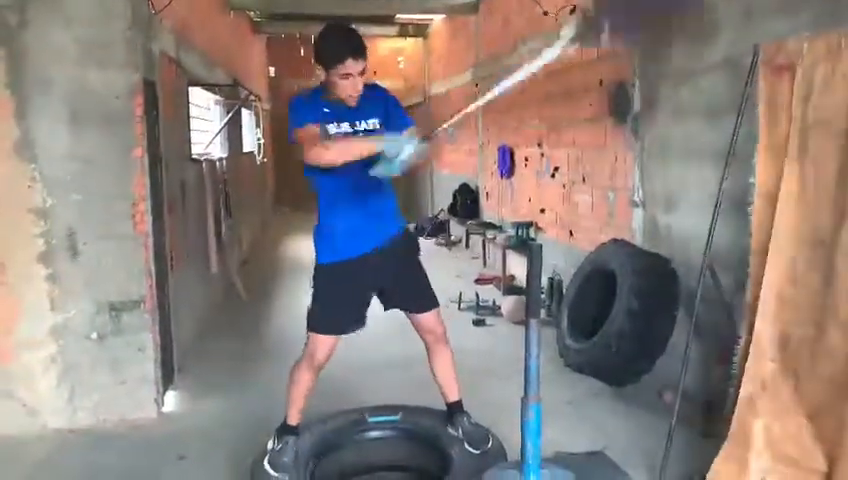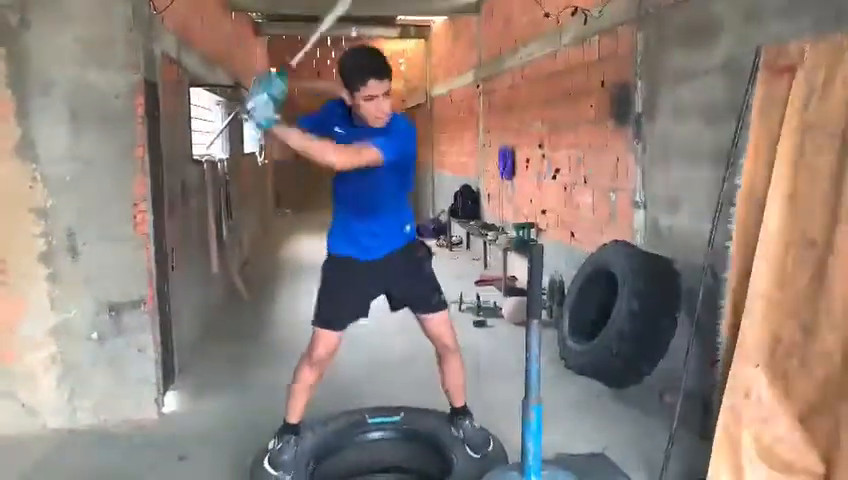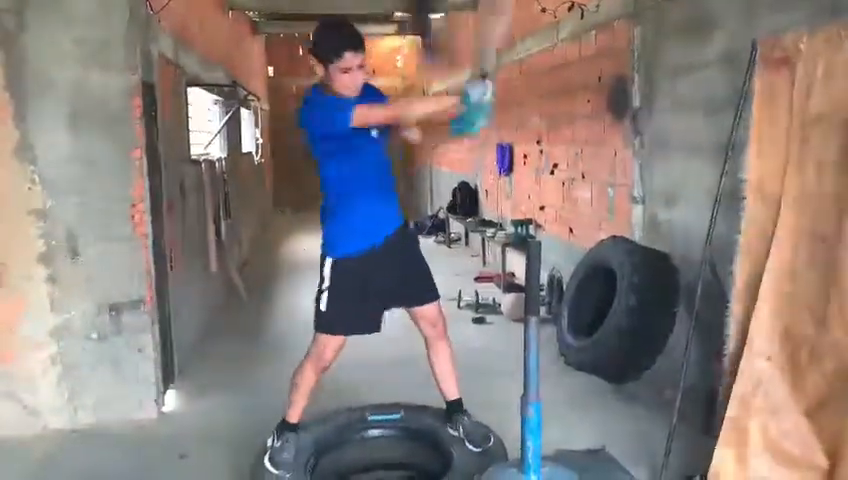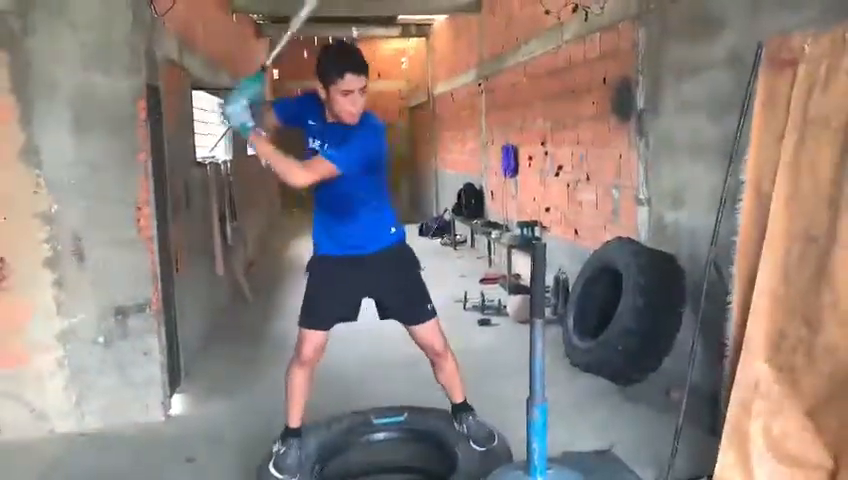
dt=0.5s
person 1, frame 1
left shoulder: (379, 99)
right shoulder: (304, 106)
left elbow: (416, 143)
right elbow: (316, 154)
left wrist: (403, 147)
right wrist: (381, 143)
left hip: (392, 240)
right hip: (340, 254)
left knee: (435, 331)
right knee: (317, 353)
left ankle: (457, 415)
right ankle: (287, 434)
person 1, frame 2
left shoulder: (400, 131)
right shoulder: (333, 116)
left elbow: (340, 159)
right elbow: (302, 142)
left wrist: (276, 126)
right wrist: (278, 119)
left hip: (403, 248)
right hip: (351, 256)
left knee: (447, 340)
right knee: (321, 351)
left ankle: (461, 416)
right ankle: (288, 434)
person 1, frame 3
left shoulder: (366, 94)
right shoulder: (317, 108)
left elbow: (406, 128)
right elbow: (389, 114)
left wrist: (435, 121)
right wrist: (458, 101)
left hip: (393, 233)
right hip: (350, 250)
left knee: (434, 323)
right knee: (325, 351)
left ankle: (456, 414)
right ankle: (286, 431)
person 1, frame 4
left shoulder: (368, 134)
right shoulder: (305, 108)
left elbow: (301, 176)
right elbow: (271, 123)
left wrist: (252, 133)
left hip: (386, 252)
right hip: (333, 256)
left knee: (435, 343)
right knee: (307, 352)
left ankle: (463, 413)
right ankle: (291, 438)
